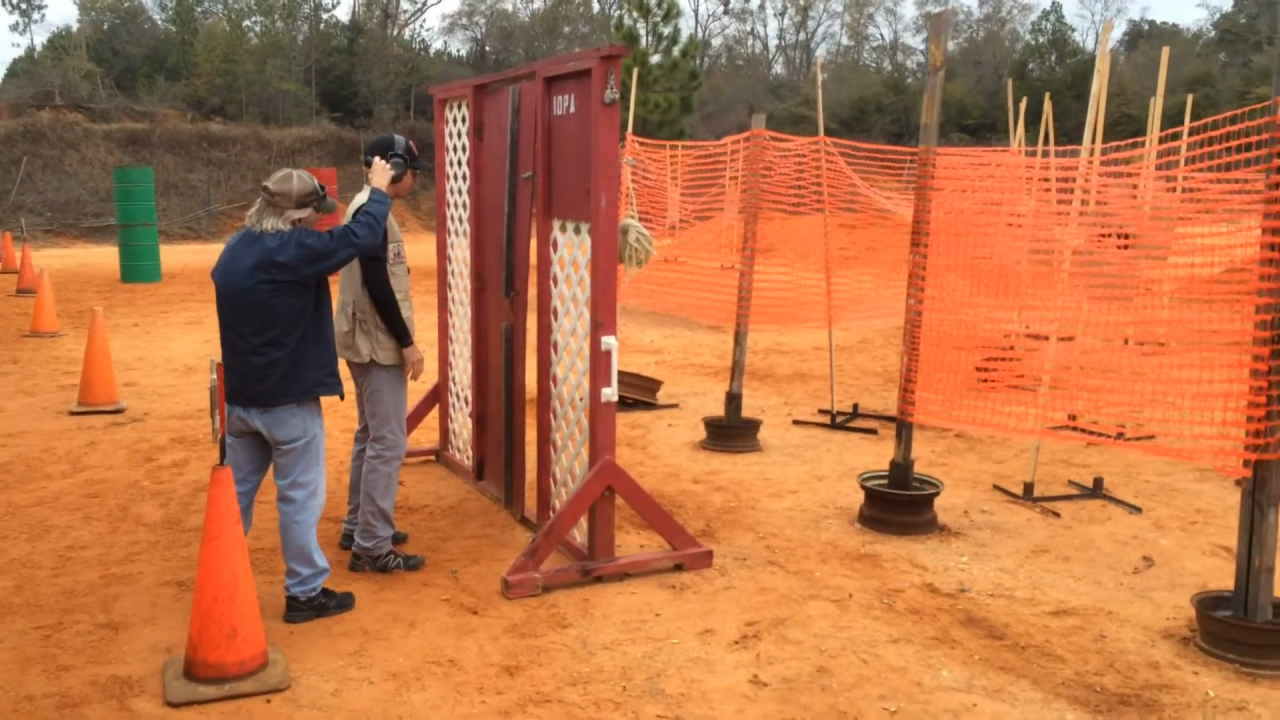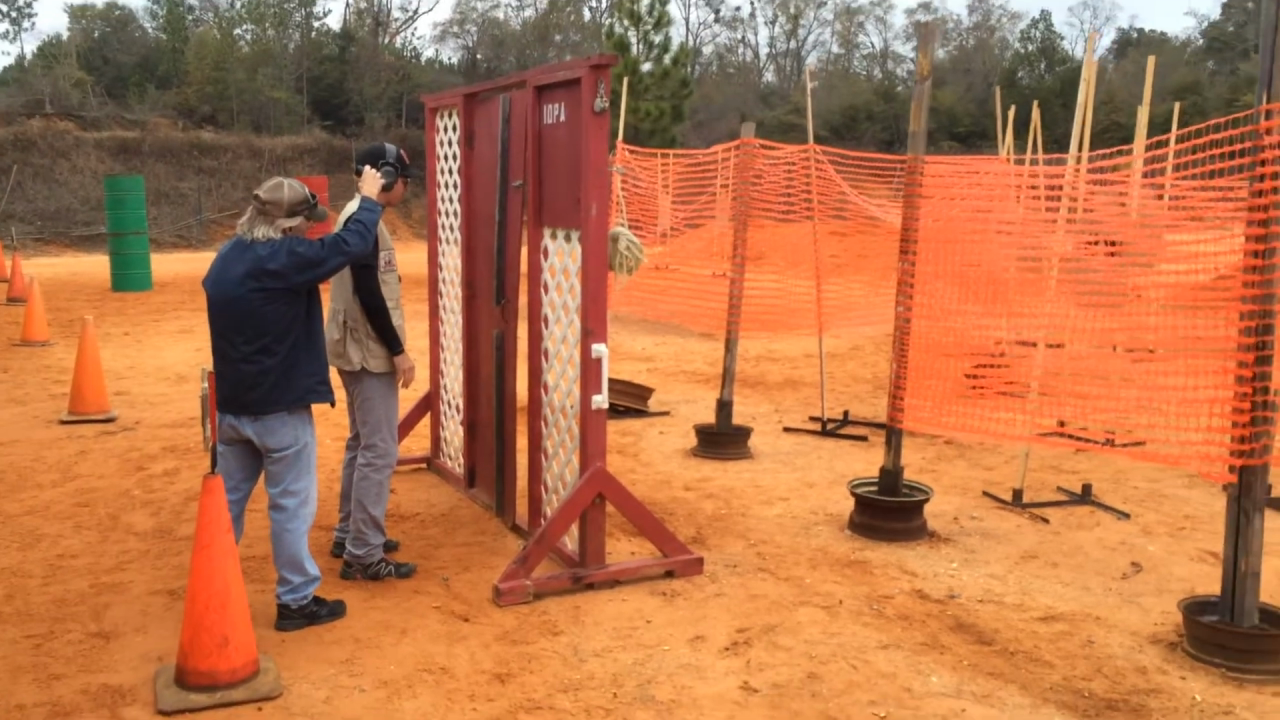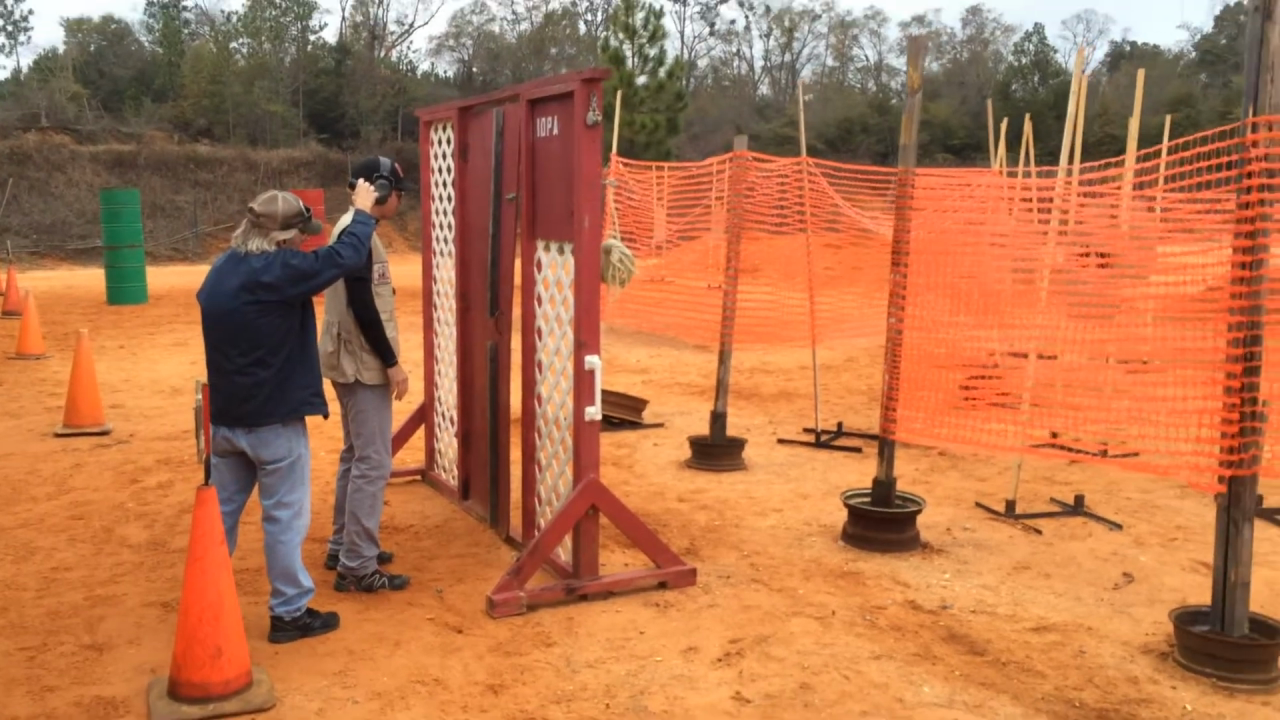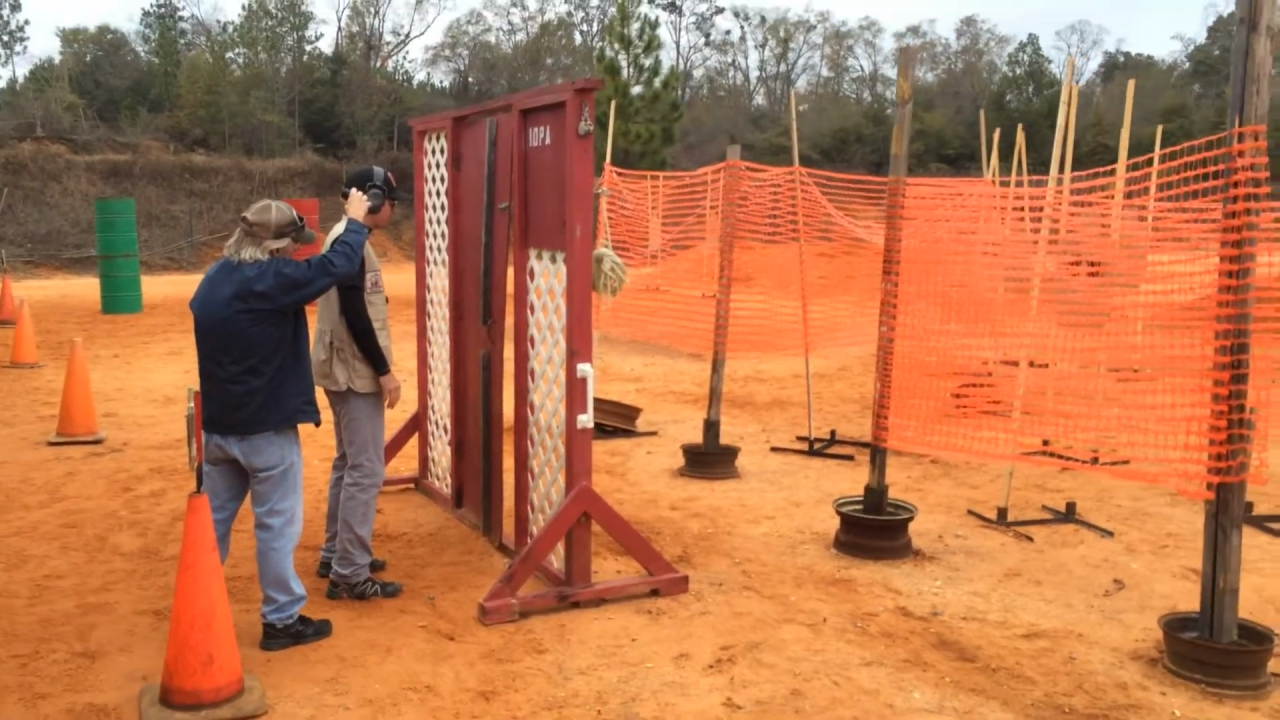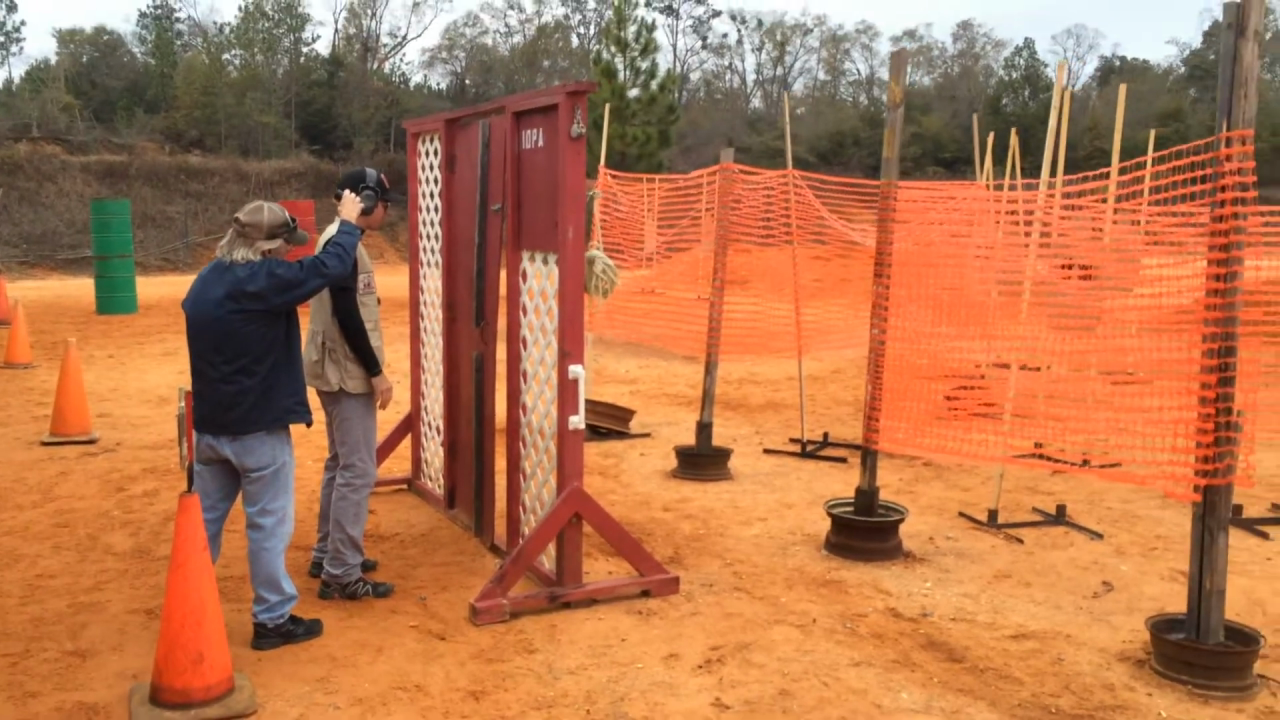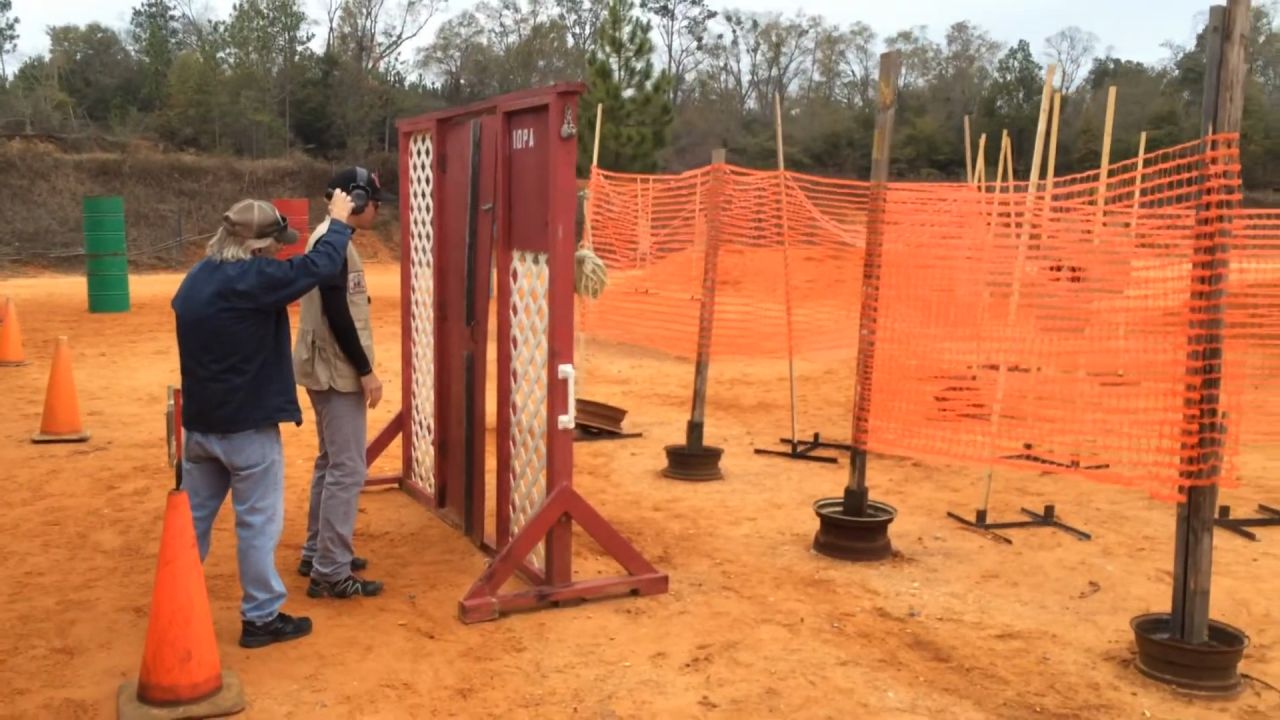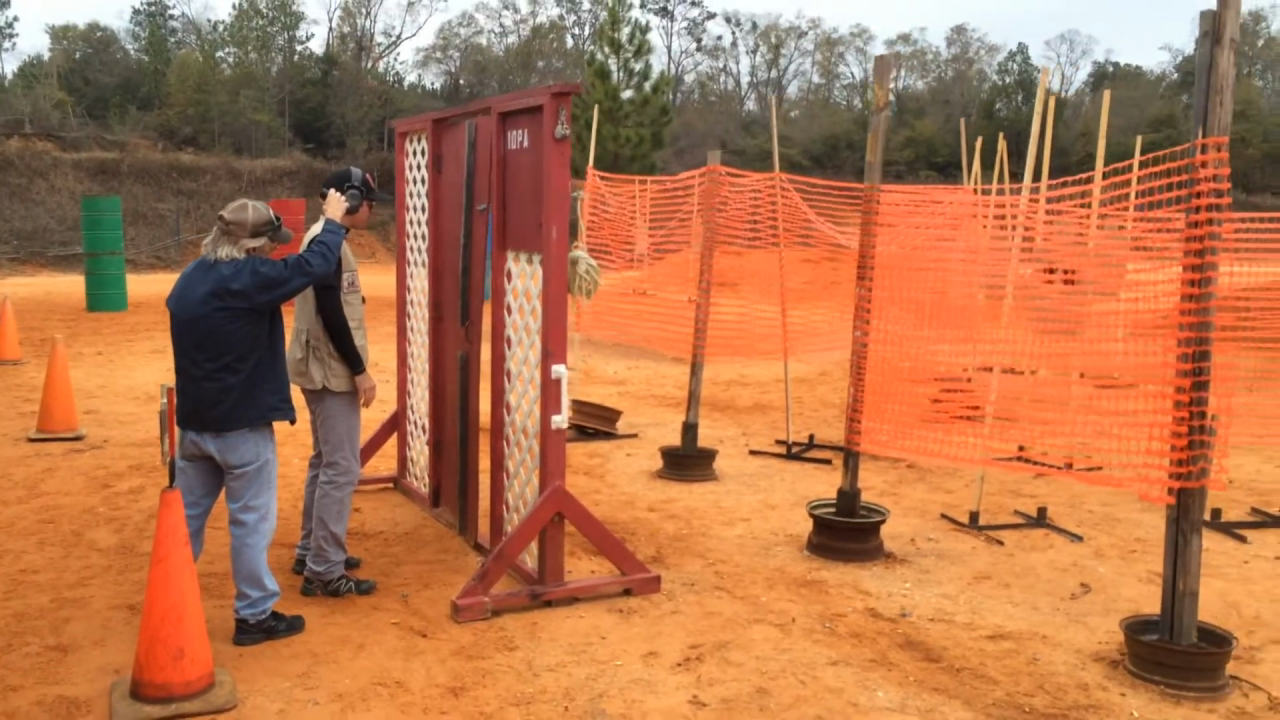
dt=0.1s
person 1, frame 1
left shoulder: (235, 249)
right shoulder: (296, 250)
right elbow: (361, 235)
right wrist: (378, 191)
left hip: (240, 396)
right hip: (289, 399)
left knee: (234, 492)
right knee: (300, 497)
right ankle: (304, 593)
person 1, frame 2
left shoulder: (226, 257)
right shoulder: (287, 258)
right elbow: (352, 243)
right wrist: (369, 199)
left hip: (232, 404)
right hip: (280, 407)
left knee: (226, 500)
right knee: (291, 505)
right ankle: (296, 601)
person 1, frame 3
left shoulder: (220, 270)
right shoulder: (281, 271)
right elbow: (346, 255)
right wrist: (362, 212)
left hip: (225, 416)
right hip: (275, 419)
left knee: (220, 512)
right knee: (285, 517)
right ankle: (290, 612)
person 1, frame 4
left shoulder: (213, 279)
right shoulder: (273, 279)
right elbow: (338, 264)
right wrist: (355, 221)
left hip: (218, 424)
right hip: (267, 426)
left knee: (212, 519)
right knee: (277, 524)
right ankle: (281, 620)
person 1, frame 5
left shoulder: (205, 280)
right shoulder: (266, 280)
right elbow: (330, 265)
right wrist: (348, 222)
left hip: (210, 424)
right hip: (259, 427)
left knee: (204, 519)
right knee: (269, 524)
right ankle: (273, 620)
person 1, frame 6
left shoulder: (195, 278)
right shoulder: (255, 279)
right elbow: (320, 264)
right wrist: (339, 222)
left hip: (199, 422)
right hip: (248, 425)
left knee: (193, 517)
right knee: (257, 522)
right ankle: (261, 618)
person 1, frame 7
left shoulder: (190, 278)
right shoulder: (250, 278)
right elbow: (315, 264)
right wrist: (333, 221)
left hip: (194, 421)
right hip: (242, 424)
left knee: (186, 516)
right knee: (251, 521)
right ankle: (255, 616)
person 2, frame 1
left shoulder: (367, 208)
right shoulder: (370, 210)
right elbow: (376, 284)
left wrist: (400, 340)
right wrist: (407, 343)
left hip: (369, 342)
right hip: (379, 344)
left knee: (371, 436)
right knee: (388, 442)
left ankle: (358, 527)
right ankle: (372, 547)
person 2, frame 2
left shoulder: (359, 216)
right elbow: (367, 292)
left wrist: (390, 348)
right wrist: (398, 351)
left hip: (361, 350)
right hip: (370, 352)
left knee: (362, 444)
right knee: (379, 450)
left ankle: (349, 535)
right ankle: (363, 555)
person 2, frame 3
left shoulder: (354, 229)
right elbow: (361, 304)
left wrist: (384, 361)
right wrist: (392, 363)
left hip: (355, 363)
right hip: (363, 365)
left knee: (357, 456)
right knee: (373, 462)
left ankle: (344, 547)
right ankle: (357, 566)
person 2, frame 4
left shoulder: (347, 238)
right elbow: (353, 312)
left wrist: (377, 369)
right wrist: (384, 371)
left hip: (348, 371)
right hip: (356, 373)
left knee: (349, 464)
right knee: (366, 470)
left ankle: (336, 555)
right ankle: (349, 574)
person 2, frame 5
left shoulder: (339, 240)
right shoulder: (341, 242)
right elbow: (346, 314)
left wrist: (369, 369)
right wrist: (376, 372)
left hip: (340, 371)
right hip: (348, 373)
left knee: (341, 464)
right knee: (358, 470)
left ankle: (328, 555)
right ankle: (341, 574)
person 2, frame 6
left shoulder: (330, 239)
right elbow: (336, 313)
left wrist: (359, 368)
right wrist: (366, 370)
left hip: (330, 370)
right hip: (339, 372)
left knee: (331, 463)
right knee: (347, 469)
left ankle: (317, 554)
right ankle: (330, 572)
person 2, frame 7
left shoulder: (324, 239)
right elbow: (330, 312)
left wrist: (352, 368)
right wrist: (359, 370)
left hip: (325, 370)
right hip: (331, 372)
left knee: (325, 462)
right knee: (341, 469)
left ankle: (311, 553)
right ankle: (323, 571)
